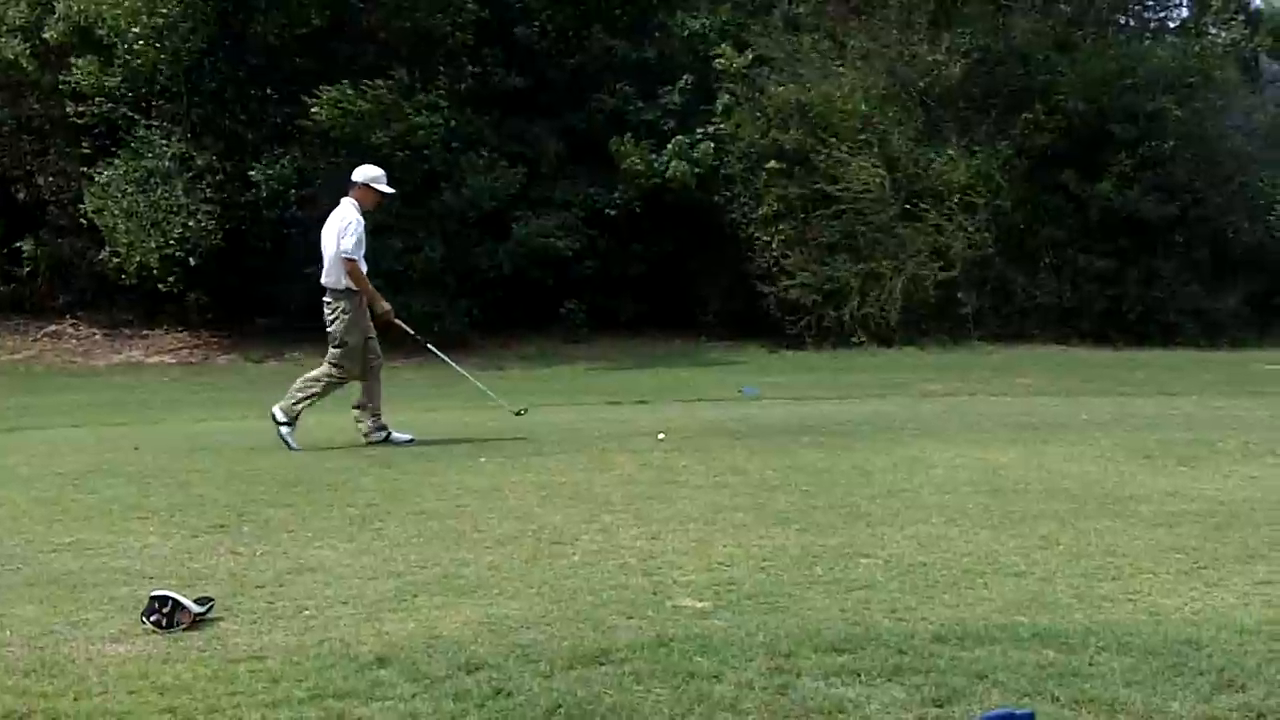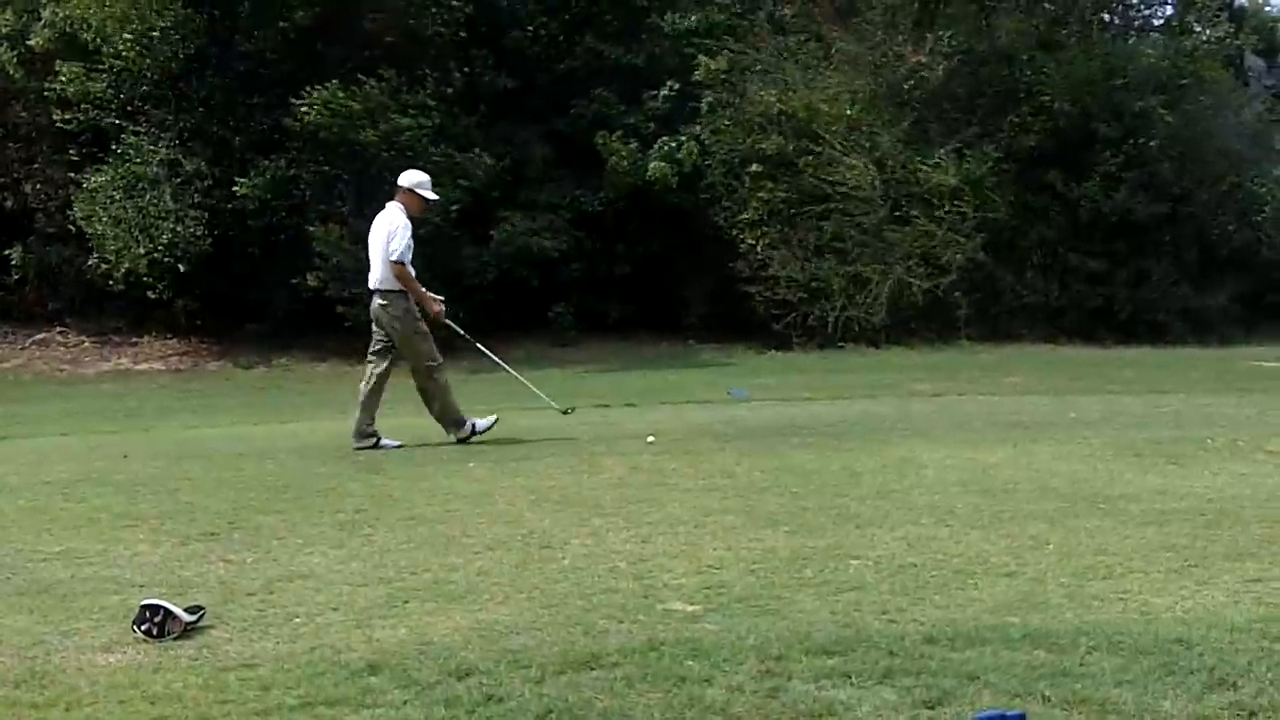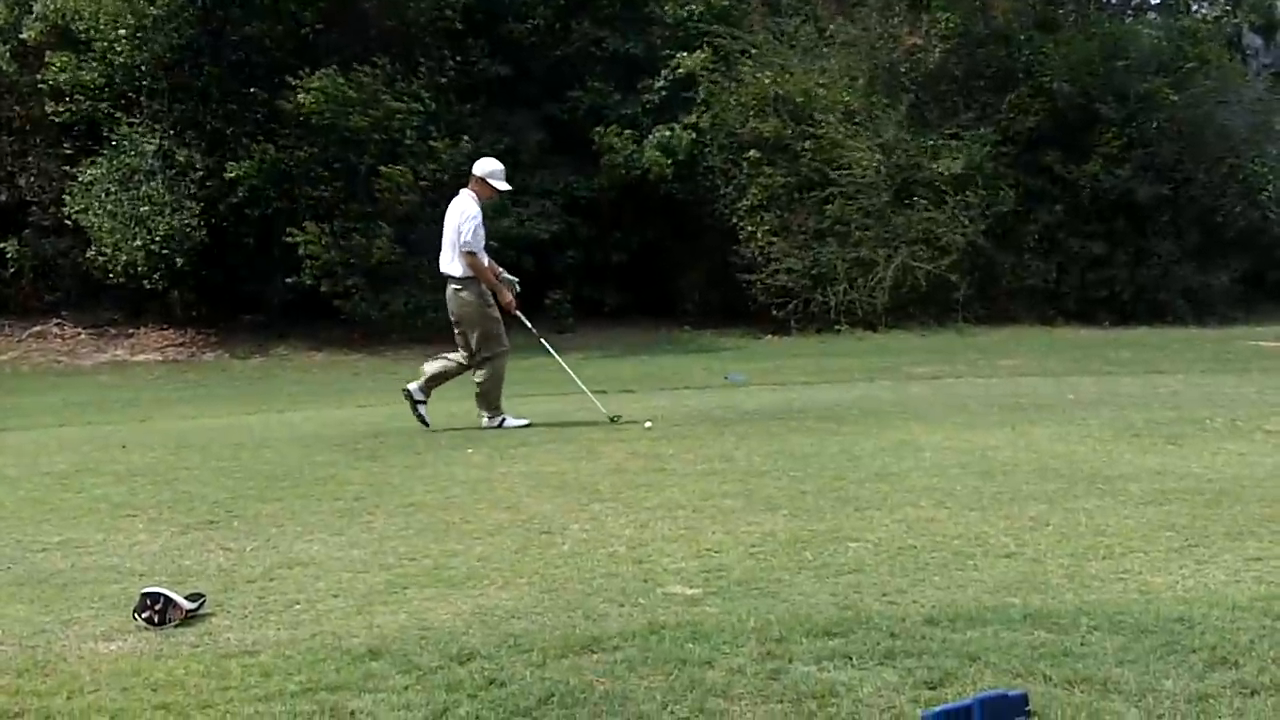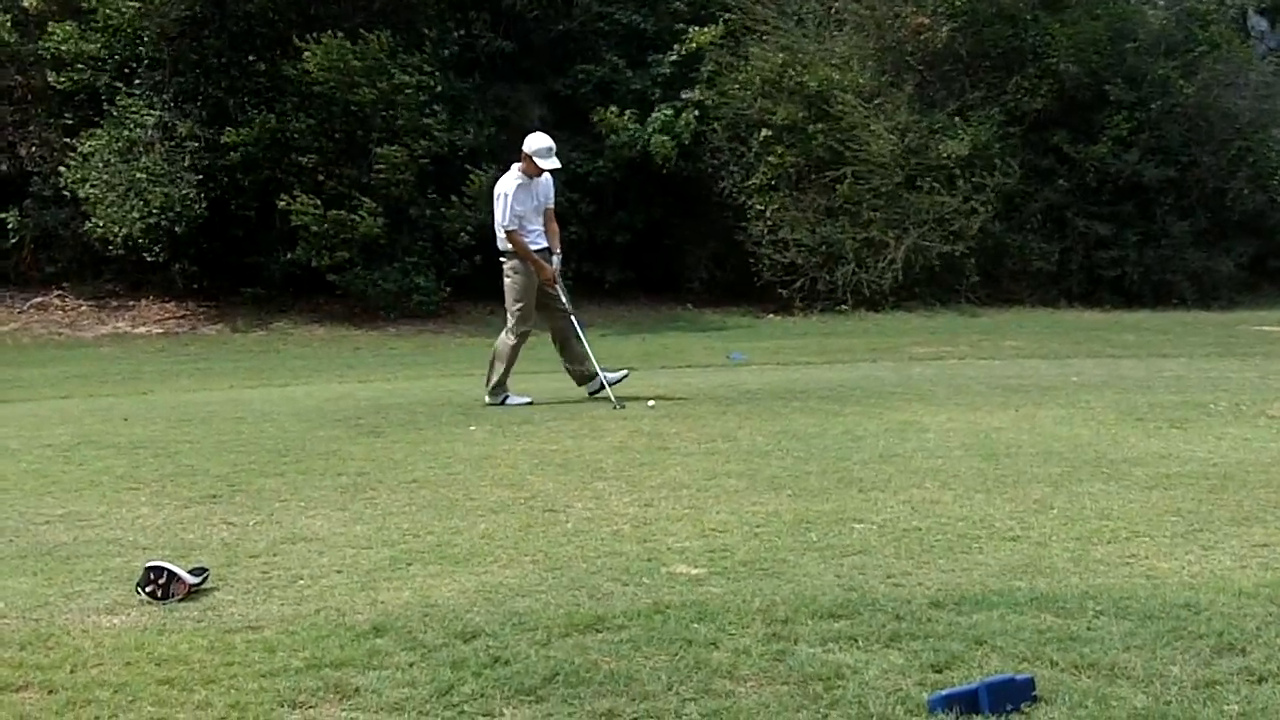
dt=0.4s
person 1, frame 1
left shoulder: (338, 214)
right shoulder: (352, 219)
right elbow: (351, 267)
right wrist: (378, 300)
left hip: (350, 301)
right hip: (345, 301)
left knee: (370, 362)
right knee: (340, 368)
left ankle: (374, 428)
right ankle: (287, 411)
person 1, frame 2
left shoulder: (383, 218)
right shoulder: (400, 222)
right elbow: (399, 270)
left wrist: (422, 295)
right wrist: (426, 301)
left hip: (382, 301)
right hip: (396, 302)
left knee: (378, 367)
right knee: (429, 365)
left ankle: (365, 433)
right ankle: (458, 427)
person 1, frame 3
left shoulder: (460, 204)
right shoulder: (470, 210)
right elbow: (471, 259)
left wrist: (501, 273)
right wrist: (500, 291)
left hip: (459, 287)
right hip: (470, 288)
left knee: (469, 353)
right knee: (494, 349)
left ankle: (420, 387)
right ankle: (493, 414)
person 1, frame 4
left shoulder: (545, 180)
right shoulder: (508, 187)
right elbow: (512, 236)
left wrist: (555, 253)
right wrist: (540, 266)
left hip: (541, 259)
right hip: (520, 262)
left knee: (563, 319)
right knee: (518, 327)
left ankle: (589, 378)
right ankle: (496, 391)
